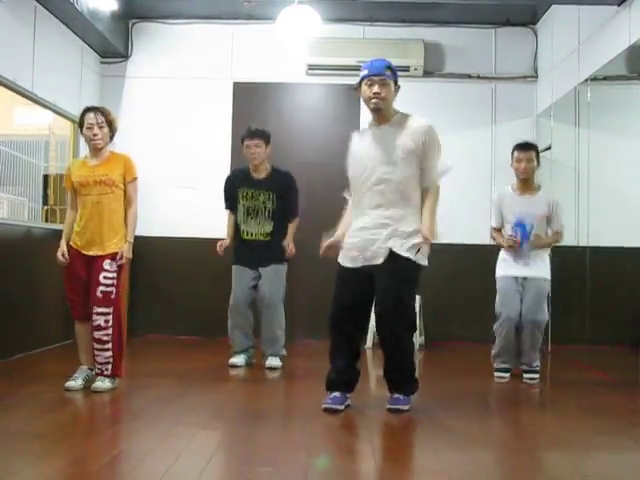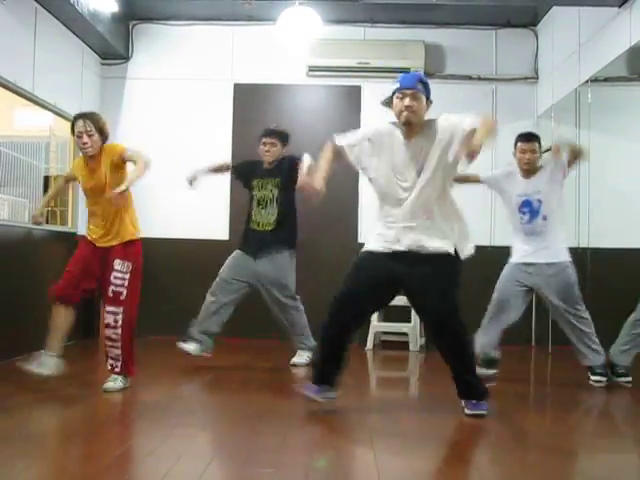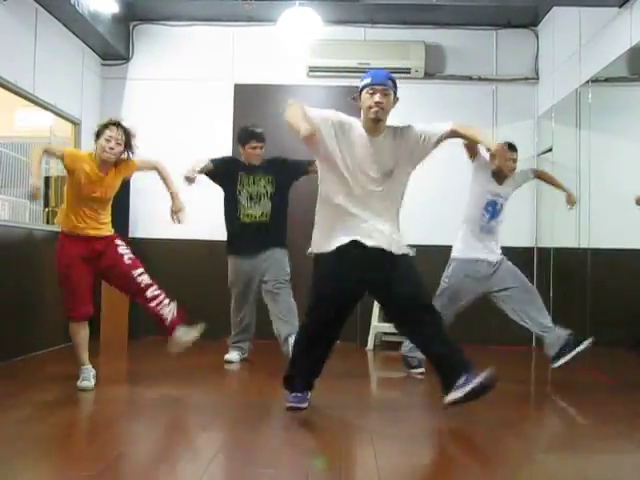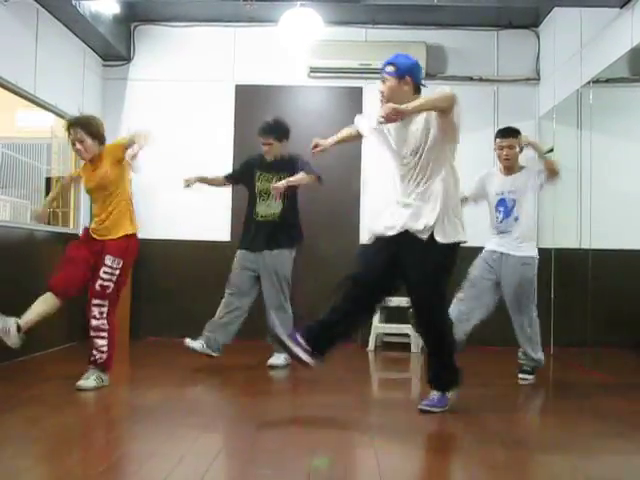
dt=0.5s
person 1, frame 1
left shoulder: (419, 130)
right shoulder: (358, 140)
left elbow: (431, 187)
right elbow: (355, 197)
left wrist: (428, 225)
right wrist: (339, 234)
left hip: (401, 242)
right hip: (357, 244)
left knee: (394, 320)
right knee: (344, 317)
left ankle: (401, 387)
right ankle: (340, 386)
person 1, frame 2
left shoulder: (443, 130)
right shoulder: (374, 137)
left elbow: (486, 123)
right elbow: (335, 144)
left wrist: (479, 138)
right wrist: (320, 175)
left hip: (435, 246)
right hip: (386, 244)
left knee: (444, 324)
right knee: (346, 305)
left ankle: (473, 393)
right ankle: (324, 379)
person 1, frame 3
left shoulder: (408, 138)
right shoulder: (337, 127)
left elbow: (452, 128)
right elbow: (293, 108)
left wrist: (485, 142)
right wrist: (304, 125)
left hip: (387, 241)
right hip: (341, 241)
left knee: (417, 307)
right knee: (323, 318)
left ankle: (457, 378)
right ankle: (298, 385)
person 1, frame 4
left shoulder: (434, 116)
right shoulder: (384, 121)
left elbow: (449, 98)
right elbow: (360, 126)
left wrist: (404, 108)
right wrist: (328, 142)
left hip: (434, 228)
right hip: (397, 223)
left knee: (428, 309)
right knee: (363, 284)
left ankle: (444, 383)
right ankle: (312, 342)
person 2, frame 1
left shoulder: (123, 162)
right shoulder: (75, 168)
left elbow: (132, 205)
right elbow: (73, 209)
left wrist: (129, 242)
right wrist: (63, 241)
left hip: (111, 248)
right hip: (79, 248)
left knee: (104, 310)
right knee: (80, 310)
left ankle: (108, 372)
right ankle: (86, 368)
person 2, frame 2
left shoulder: (113, 152)
right shoulder: (78, 165)
left elbow: (143, 161)
right elbow: (62, 182)
left wrist: (124, 186)
right wrist: (43, 206)
left hip: (123, 242)
right hip: (93, 241)
left knee: (117, 307)
right knee: (64, 293)
left ankle: (120, 372)
right ankle: (51, 356)
person 2, frame 3
left shoulder: (125, 166)
right shoulder: (76, 159)
left elbow: (156, 164)
right elbow: (42, 148)
left wrist: (174, 196)
right wrist: (35, 178)
left hip: (103, 238)
right hip: (72, 240)
left knee: (137, 278)
right knee: (78, 307)
left ankle: (177, 329)
right ankle: (85, 368)
person 2, frame 4
left shoulder: (114, 151)
right shoulder: (85, 165)
left elbow: (141, 136)
right elbow: (69, 179)
left wrist: (132, 151)
right wrist: (48, 204)
left hip: (121, 238)
right hip: (94, 235)
left knee: (102, 300)
right knee: (61, 285)
left ankle: (100, 369)
person 3, frame 1
left shoulder: (549, 199)
right shoulder: (501, 197)
left elbow: (558, 234)
left wrist: (547, 241)
right wrist: (502, 241)
left hip: (537, 271)
right hip: (508, 270)
left knee: (534, 319)
right knee: (507, 317)
left ankle: (530, 363)
right ankle: (503, 362)
person 3, frame 2
left shoulder: (552, 171)
right shoulder: (506, 178)
left elbow: (578, 154)
right elbow: (473, 178)
left wrist: (564, 150)
left hip: (554, 260)
right hip: (521, 261)
left knee: (573, 312)
right knee: (501, 305)
left ankle: (595, 362)
right ankle: (486, 355)
person 3, frame 3
left shoulder: (512, 180)
right shoulder: (481, 168)
left elbow: (538, 172)
right elbow: (470, 144)
left wrist: (566, 191)
left hip: (494, 259)
right hip: (467, 259)
left knee: (524, 297)
right knee: (443, 306)
left ankle: (557, 343)
right ankle: (412, 352)
person 3, frame 4
left shoulder: (532, 175)
right shoulder: (488, 179)
left elbow: (554, 172)
right elbow: (465, 199)
left wrist: (535, 147)
left hip: (522, 255)
right hip: (493, 251)
left knee: (523, 310)
right knee: (472, 293)
left ankle: (531, 361)
person 4, frame 1
left shoulder: (284, 180)
right shoulder: (235, 179)
left elbow: (293, 216)
left wrist: (289, 239)
right wrist: (228, 239)
left hip: (273, 255)
right hip: (243, 254)
left knee: (271, 300)
right knee: (238, 301)
left ankle: (274, 352)
right ankle: (242, 350)
person 4, frame 2
left shoulder: (288, 165)
right shoulder: (253, 168)
left elbow: (306, 160)
right elbow: (229, 166)
left wrist: (304, 174)
right wrist: (203, 170)
left hip: (278, 249)
right hip: (248, 247)
left knee: (285, 299)
right knee: (222, 289)
left ankle: (304, 347)
right ankle: (199, 339)
person 4, frame 3
left shoulder: (278, 166)
right shoulder: (228, 166)
left elbow: (312, 167)
right elbow: (205, 165)
right wrist: (192, 171)
left hip: (273, 246)
right hip: (240, 247)
left knee: (278, 288)
right knee: (241, 296)
left ankle: (290, 339)
right ankle: (239, 345)
person 4, frame 4
left shoulder: (293, 161)
right shoulder: (253, 163)
left elbow: (312, 178)
right elbow: (225, 180)
left wrist: (286, 182)
right wrist: (199, 179)
left hip: (281, 243)
right hip: (250, 241)
left knee: (276, 298)
right knee: (236, 292)
left ankle: (282, 349)
right ankle: (210, 340)
